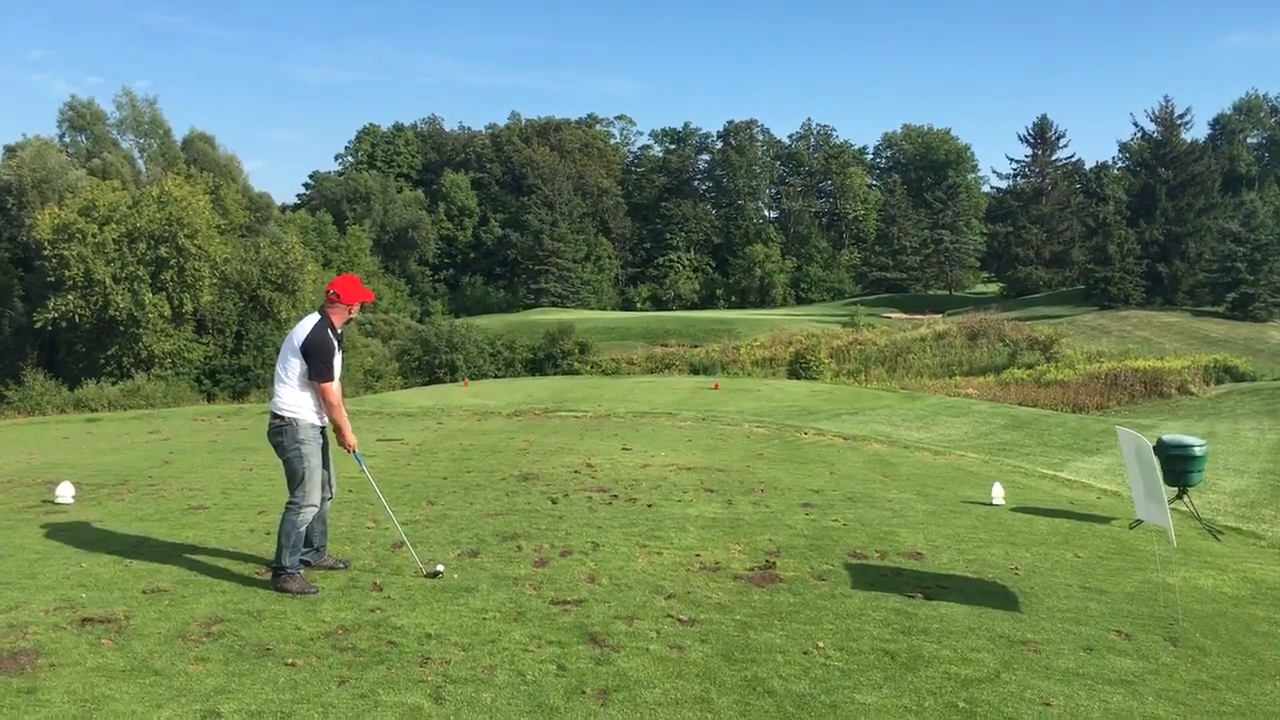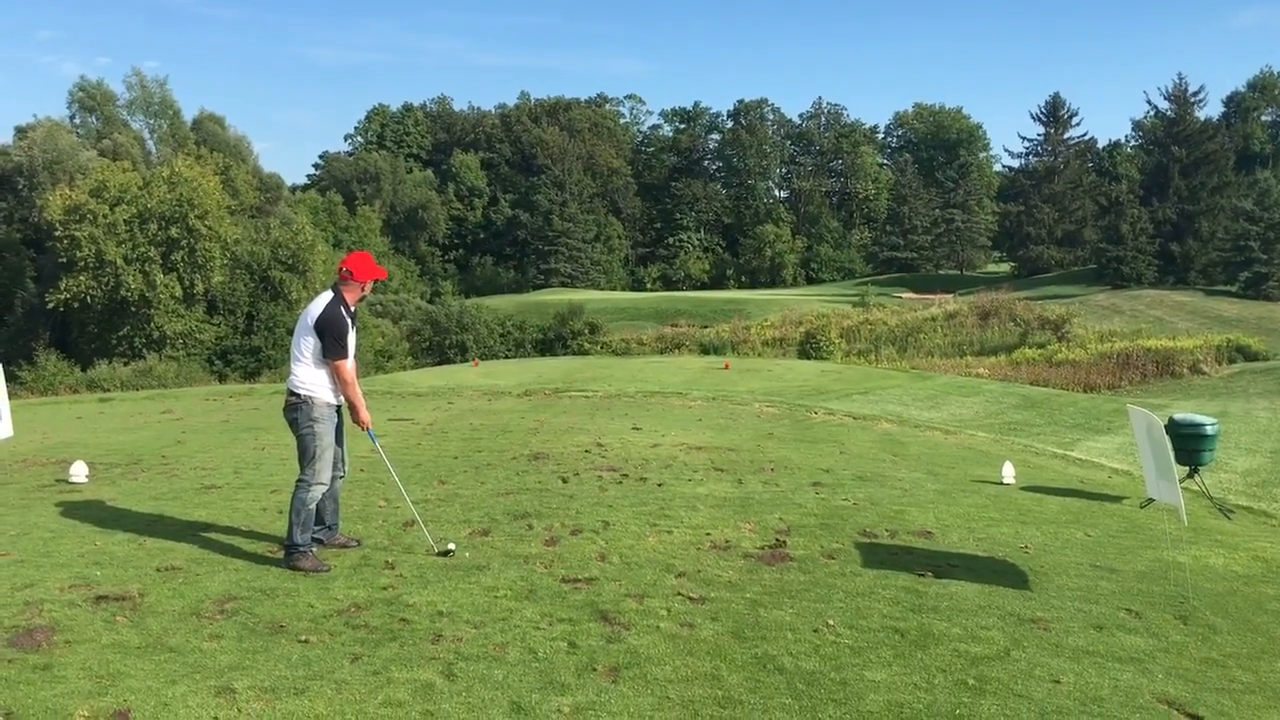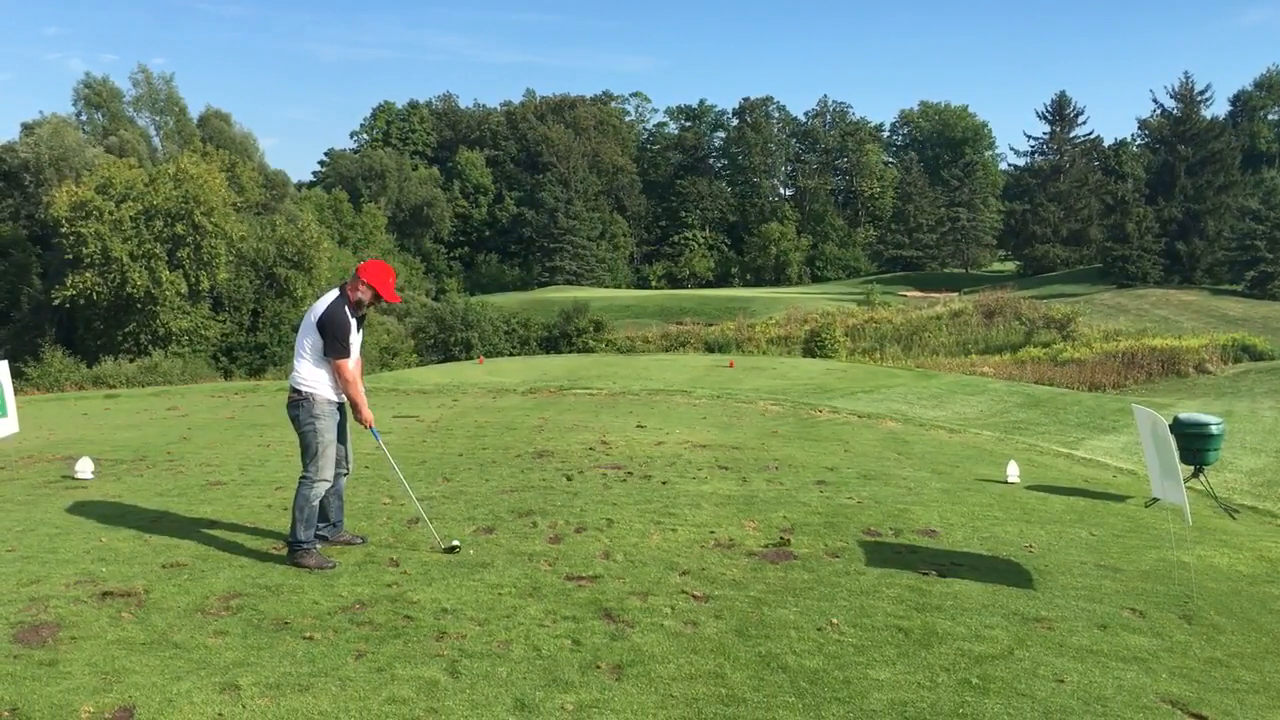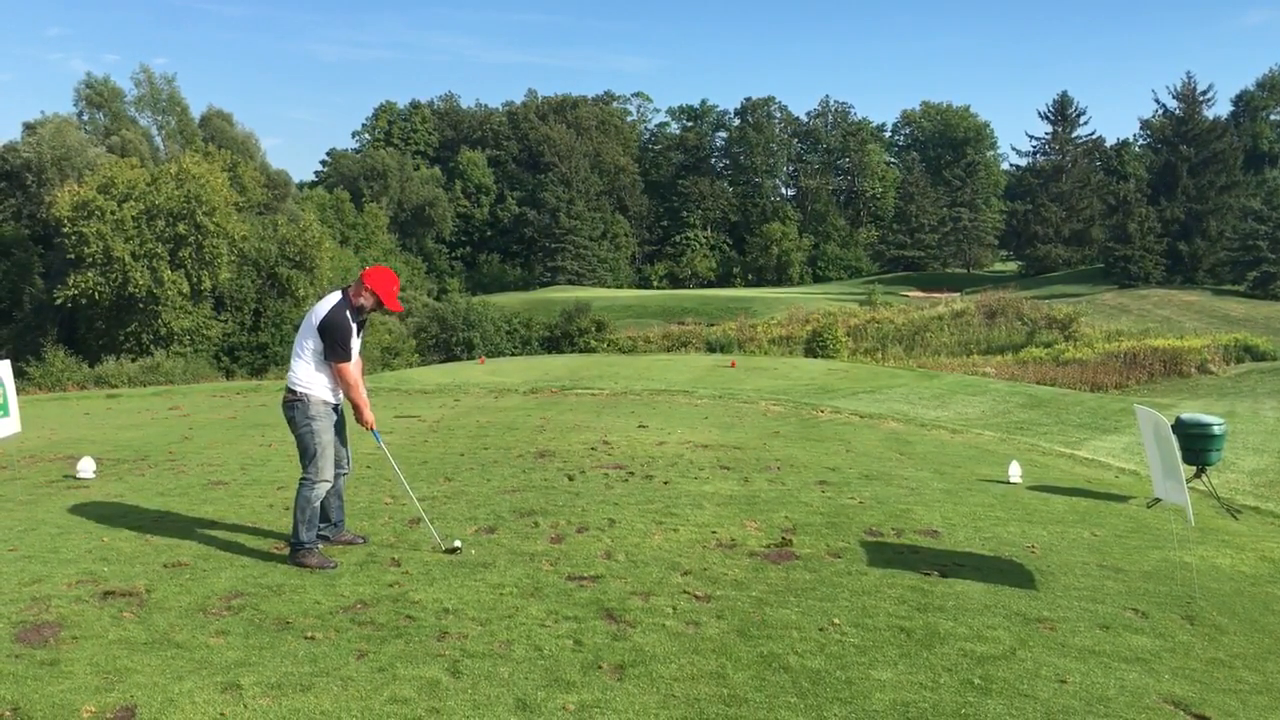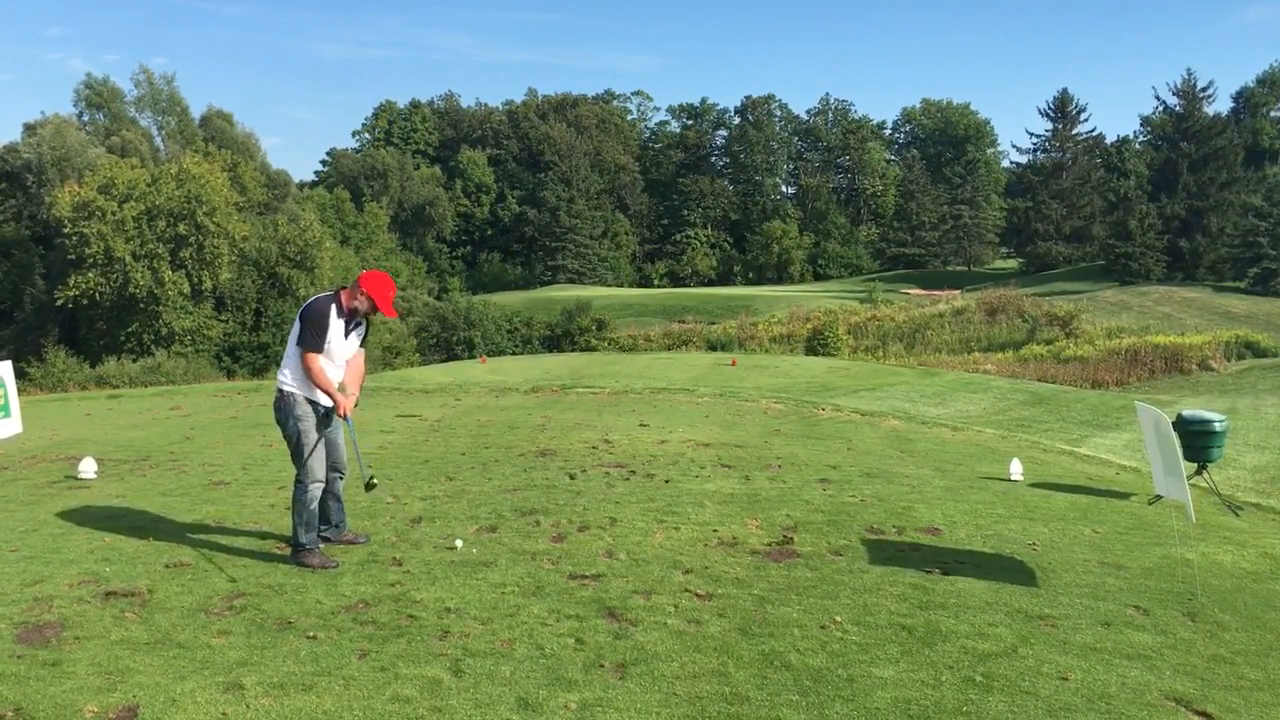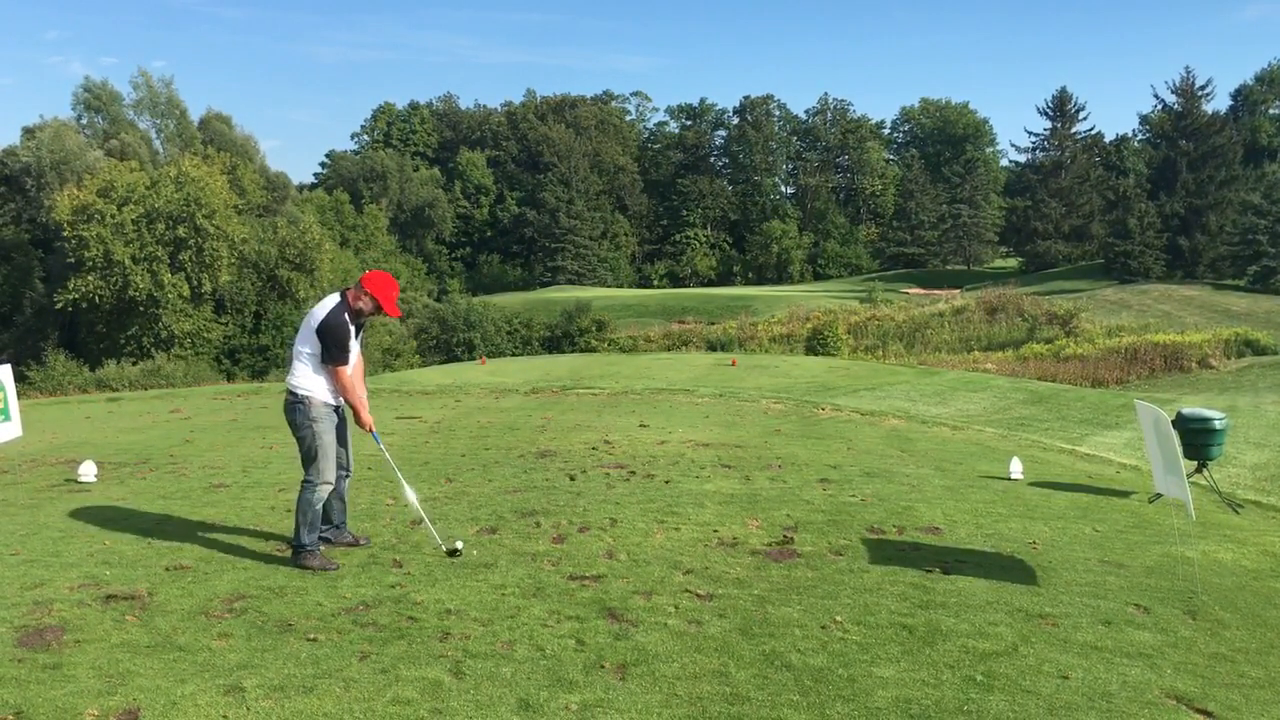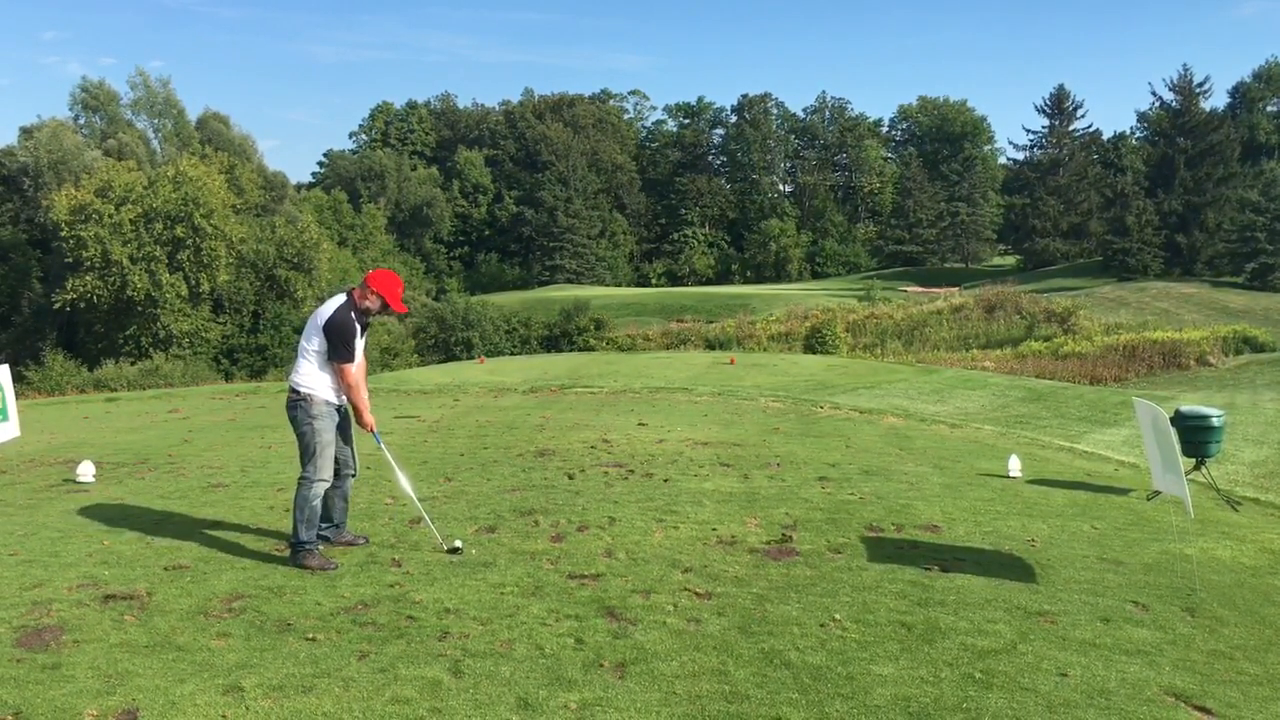
dt=0.7s
person 1, frame 1
left shoulder: (326, 329)
right shoulder: (319, 338)
left elbow: (333, 384)
right elbow: (327, 394)
left wrist: (342, 424)
right wrist: (345, 430)
left hip: (311, 424)
right hip: (295, 426)
left knee: (323, 492)
right knee: (306, 500)
left ankle: (312, 554)
right ankle: (285, 572)
person 1, frame 2
left shoulder: (340, 307)
right shoulder: (332, 315)
left elbow: (348, 364)
right elbow: (341, 372)
left wrist: (357, 401)
right wrist: (359, 408)
left hip: (326, 403)
right hip: (311, 404)
left knee: (334, 471)
right knee: (315, 477)
left ankle: (324, 532)
right ankle: (297, 550)
person 1, frame 3
left shoulder: (354, 308)
right shoulder: (335, 314)
left elbow: (353, 358)
right elbow: (343, 372)
left wrist: (361, 399)
right wrist: (361, 407)
left hip: (331, 400)
right hip: (313, 401)
left knee: (338, 468)
right knee: (318, 474)
left ankle: (329, 529)
right ankle: (300, 547)
person 1, frame 4
left shoulder: (354, 310)
right shoulder: (337, 317)
left elbow: (354, 359)
right elbow: (344, 375)
left wrist: (363, 398)
right wrist: (362, 409)
left hip: (328, 400)
right hip: (308, 401)
left knee: (338, 467)
right knee: (318, 475)
left ankle: (331, 529)
right ankle: (302, 548)
person 1, frame 5
left shoulder: (360, 320)
right shoulder: (319, 310)
left elbow: (356, 361)
right elbow: (310, 363)
left wrist: (351, 395)
right wrist: (337, 396)
left hip: (325, 403)
right hip: (298, 401)
left knee: (336, 469)
right knee: (312, 475)
left ankle: (332, 529)
right ankle: (303, 547)
person 1, frame 6
left shoulder: (353, 312)
right shoulder: (334, 320)
left elbow: (355, 357)
right elbow: (341, 376)
left wrist: (363, 398)
right wrist: (360, 411)
left hip: (330, 402)
right hip: (310, 403)
left knee: (340, 469)
right knee: (321, 477)
left ankle: (332, 530)
right ankle: (304, 549)
person 1, frame 7
left shoulder: (359, 314)
right shoulder: (342, 319)
left elbow: (358, 360)
right elbow: (346, 375)
left wrist: (364, 403)
right wrist: (362, 412)
left hip: (333, 402)
right hip: (312, 402)
left knee: (345, 468)
right knee: (318, 475)
left ankle: (331, 530)
right ankle: (303, 548)
